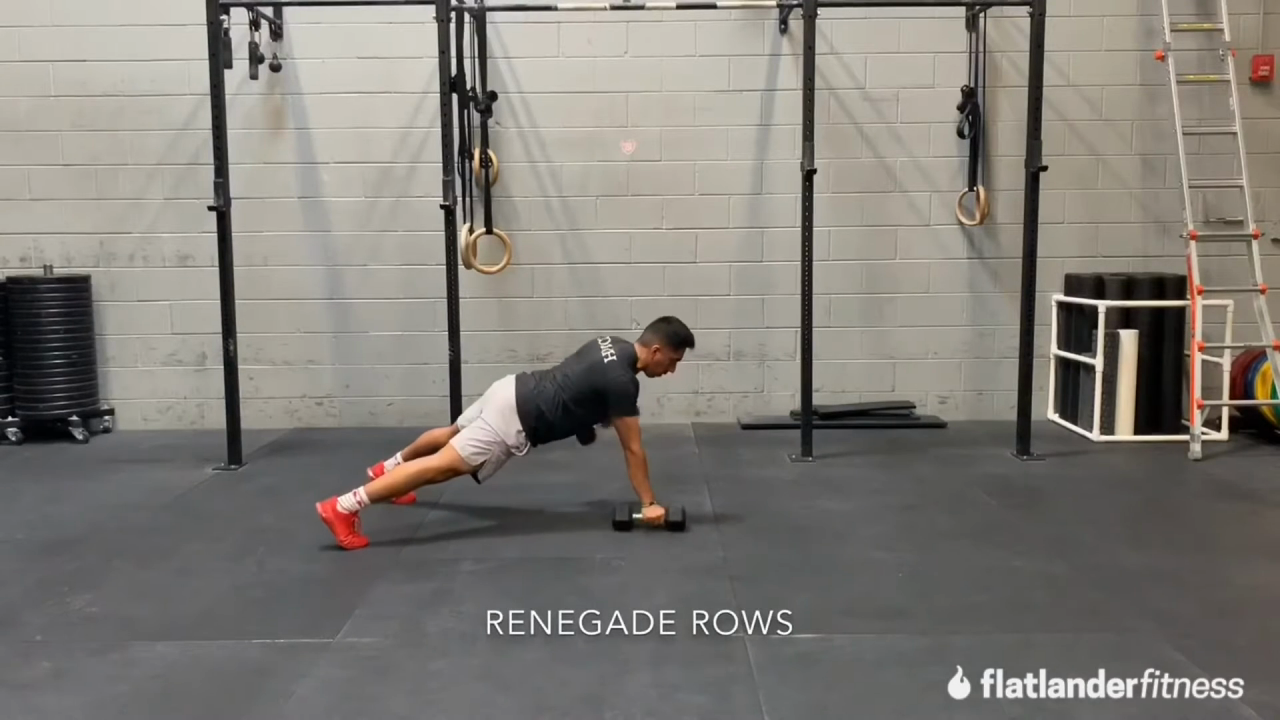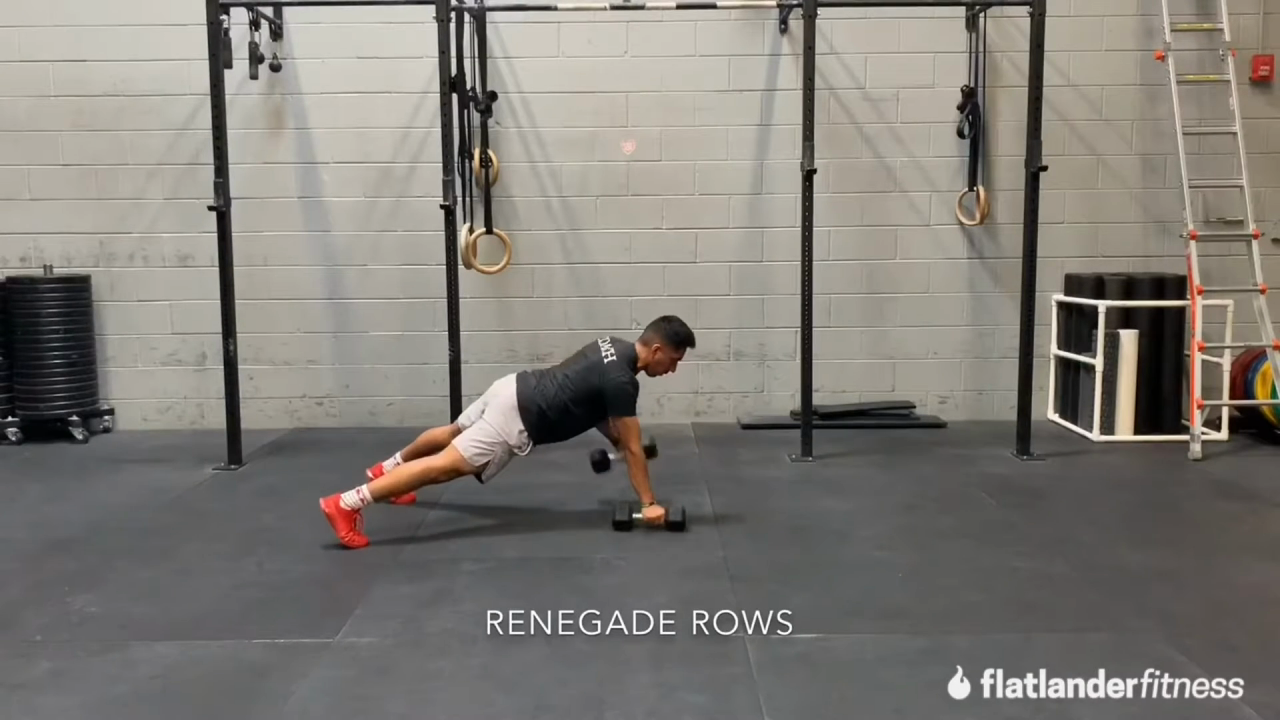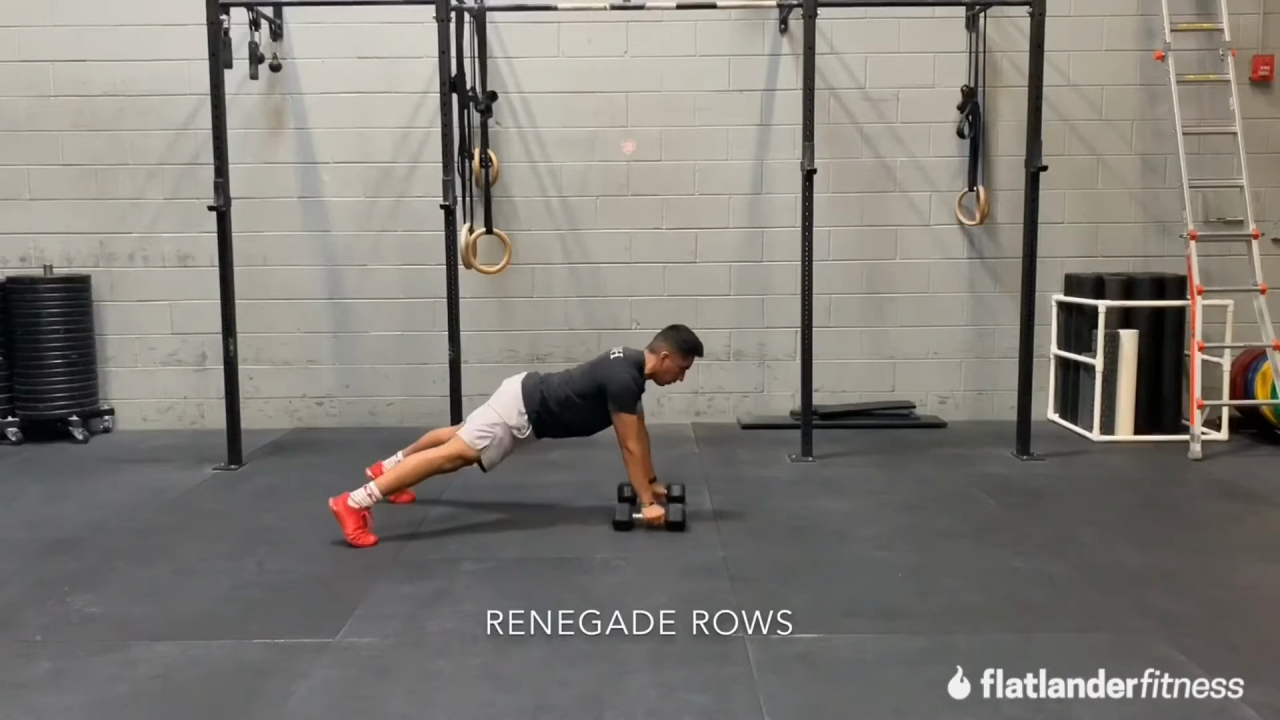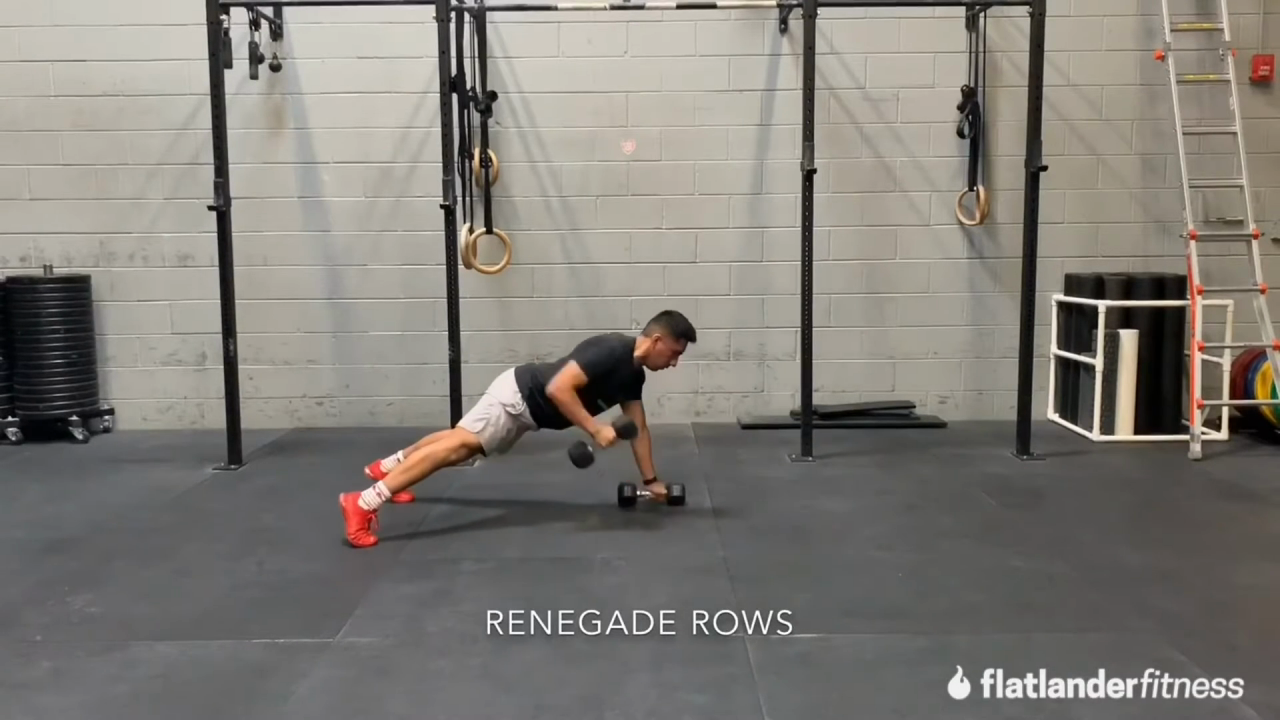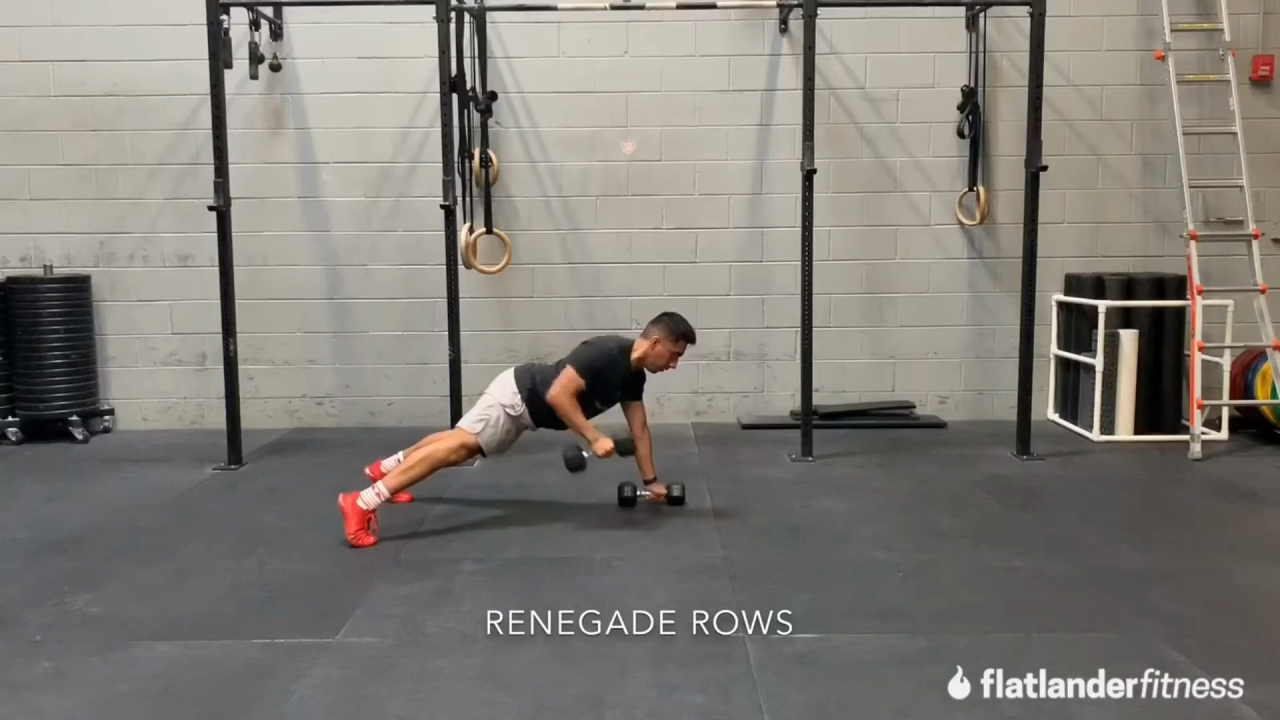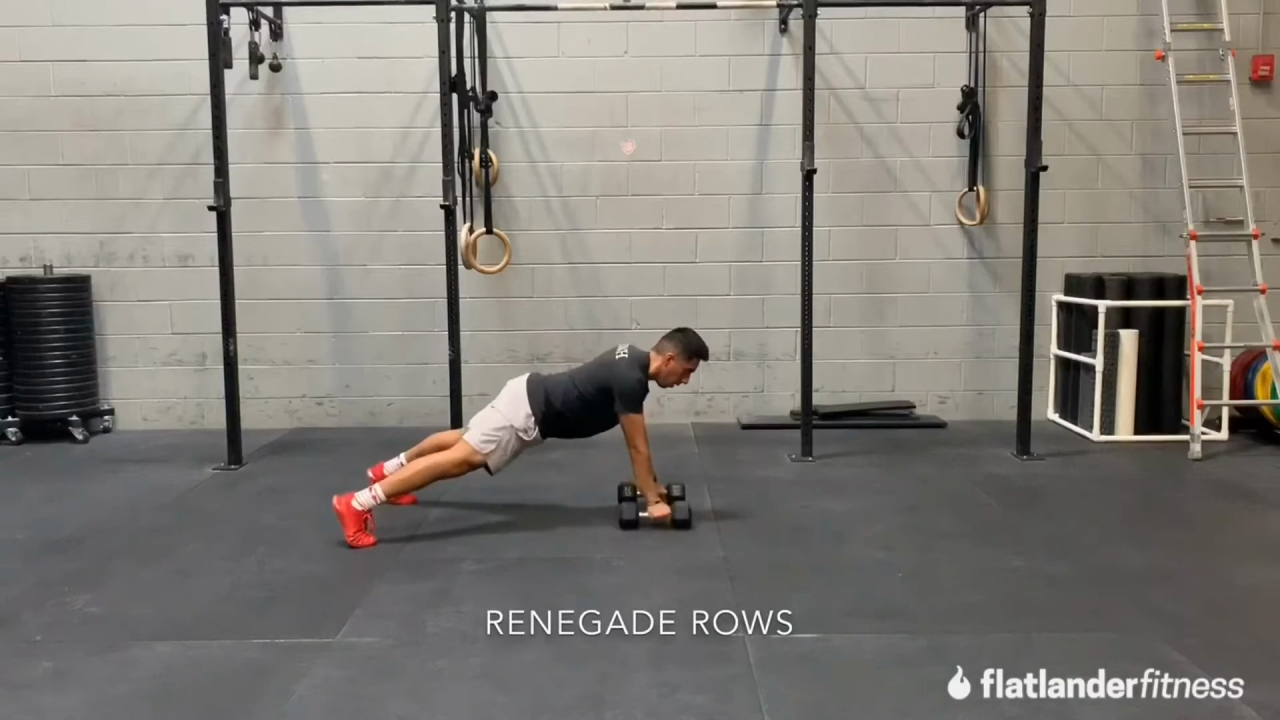
dt=0.5s
person 1, frame 1
left shoulder: (614, 345)
right shoulder: (622, 380)
right elbow: (633, 448)
left wrist: (604, 417)
right wrist: (649, 503)
left hip: (513, 389)
right hip: (518, 418)
left knee: (452, 435)
right knee: (444, 465)
left ankle: (387, 468)
right ankle: (344, 506)
person 1, frame 2
left shoulder: (616, 346)
right shoulder: (621, 380)
right elbow: (633, 447)
left wrist: (612, 438)
right wrist: (648, 503)
left hip: (514, 389)
right hip: (518, 417)
left knee: (452, 433)
right knee: (446, 465)
left ankle: (387, 468)
right ankle: (347, 503)
person 1, frame 3
left shoulder: (631, 365)
right shoulder: (625, 379)
left elbow: (640, 431)
right elbow: (630, 446)
left wrist: (652, 482)
right wrist: (647, 503)
left hip: (526, 393)
right hip: (524, 409)
left knee: (458, 434)
right knee: (454, 454)
left ankle: (388, 466)
right ankle: (356, 502)
person 1, frame 4
left shoulder: (633, 373)
right shoulder: (612, 350)
left elbow: (638, 427)
right elbow: (557, 389)
left wrist: (651, 481)
right wrist: (594, 428)
left hip: (529, 411)
right hip: (520, 394)
left knee: (460, 439)
right knee: (458, 446)
left ankle: (387, 467)
right ankle: (364, 503)
person 1, frame 5
left shoulder: (633, 374)
right shoulder: (607, 352)
left elbow: (639, 430)
right elbow: (557, 394)
left wrist: (651, 481)
right wrist: (595, 439)
left hip: (528, 409)
right hip: (519, 394)
left knee: (460, 440)
right knee: (458, 446)
left ankle: (386, 468)
right ankle: (363, 503)
person 1, frame 6
left shoulder: (633, 359)
right shoulder: (631, 380)
left elbow: (636, 439)
right elbow: (637, 446)
left wrist: (651, 483)
right wrist: (653, 499)
left hip: (528, 392)
right hip: (529, 412)
left knee: (463, 437)
right knee: (461, 458)
left ankle: (388, 469)
right ankle: (358, 503)
